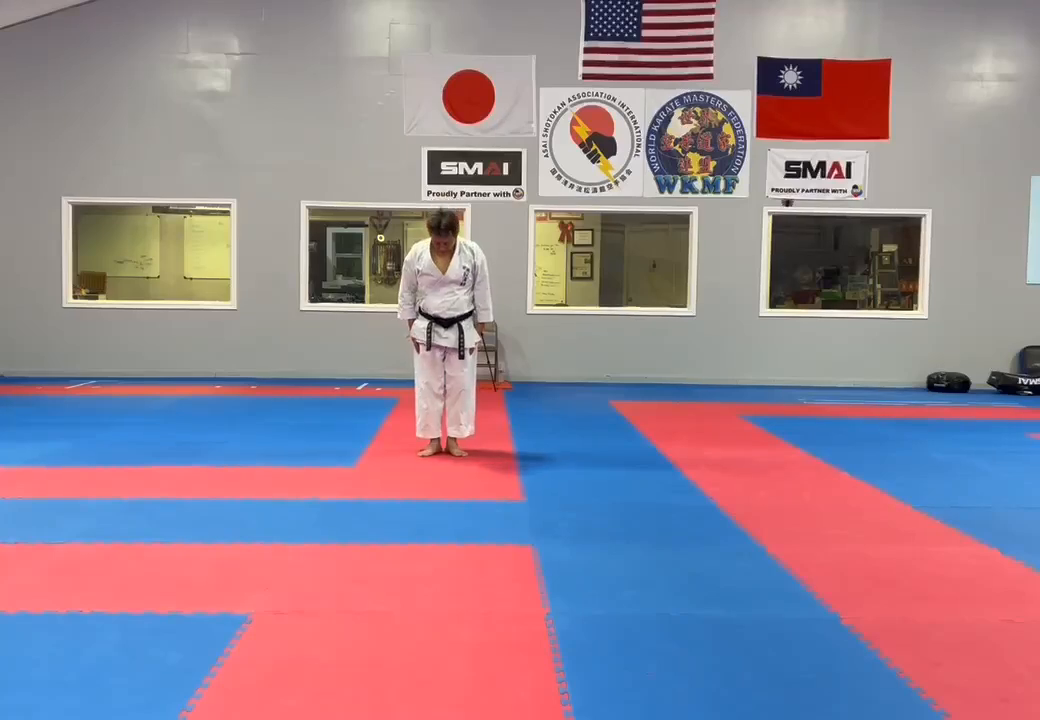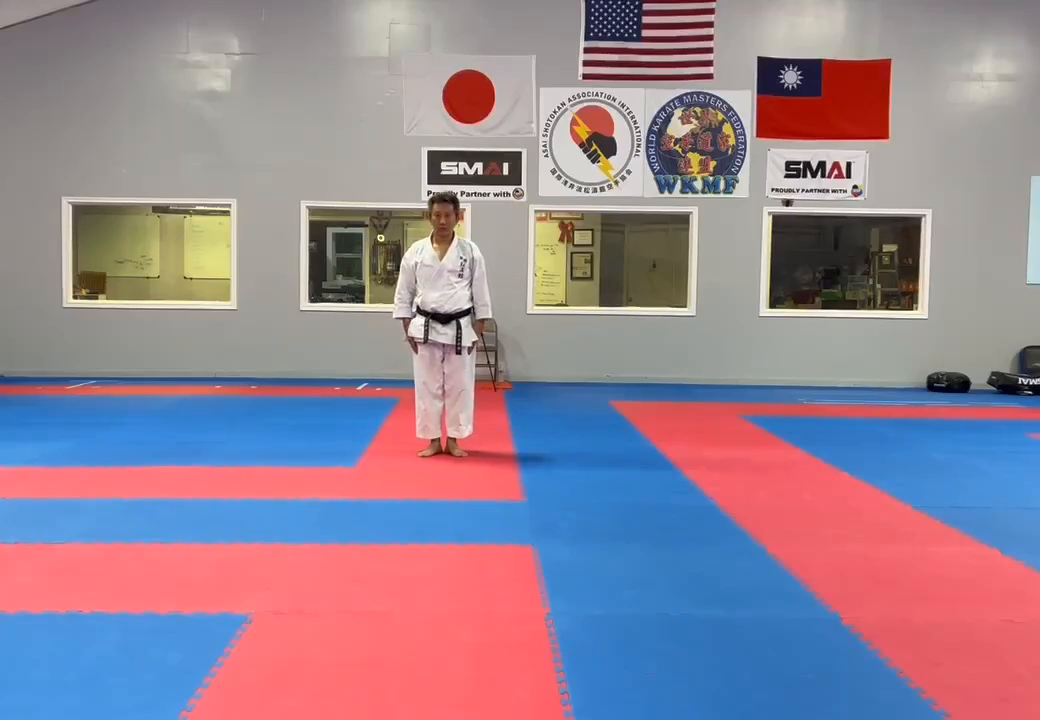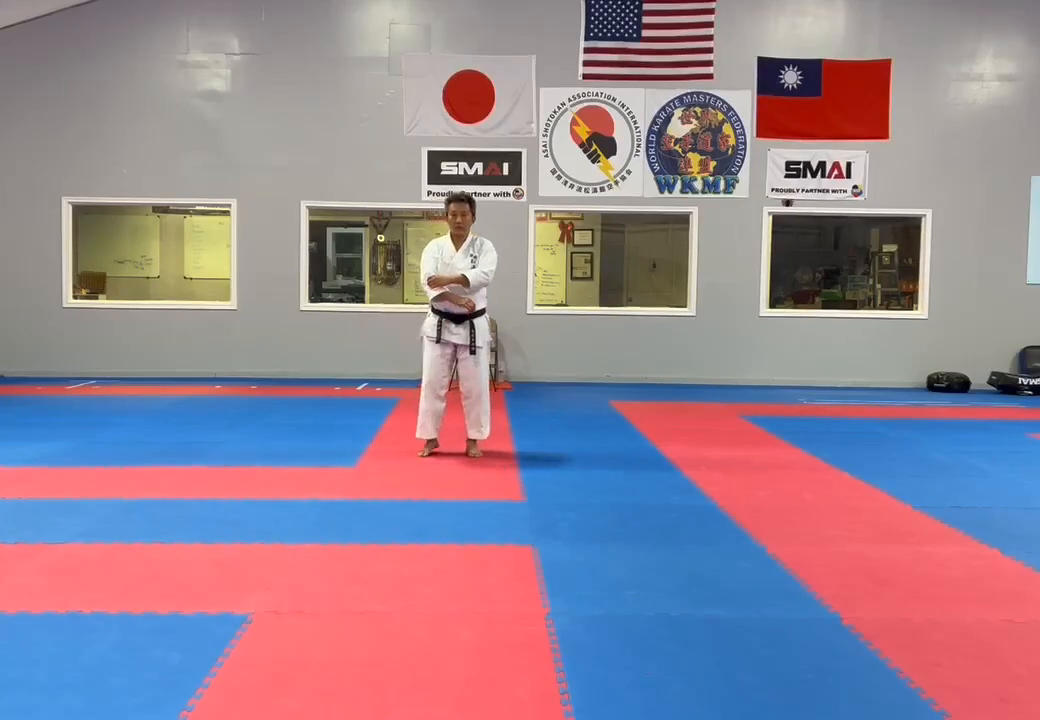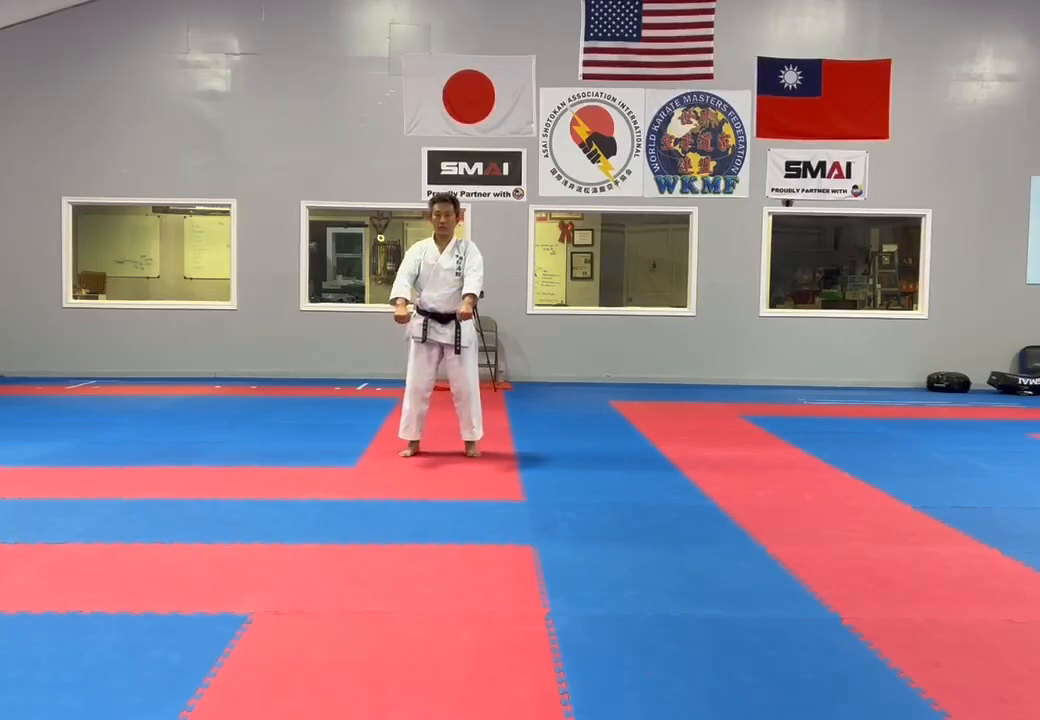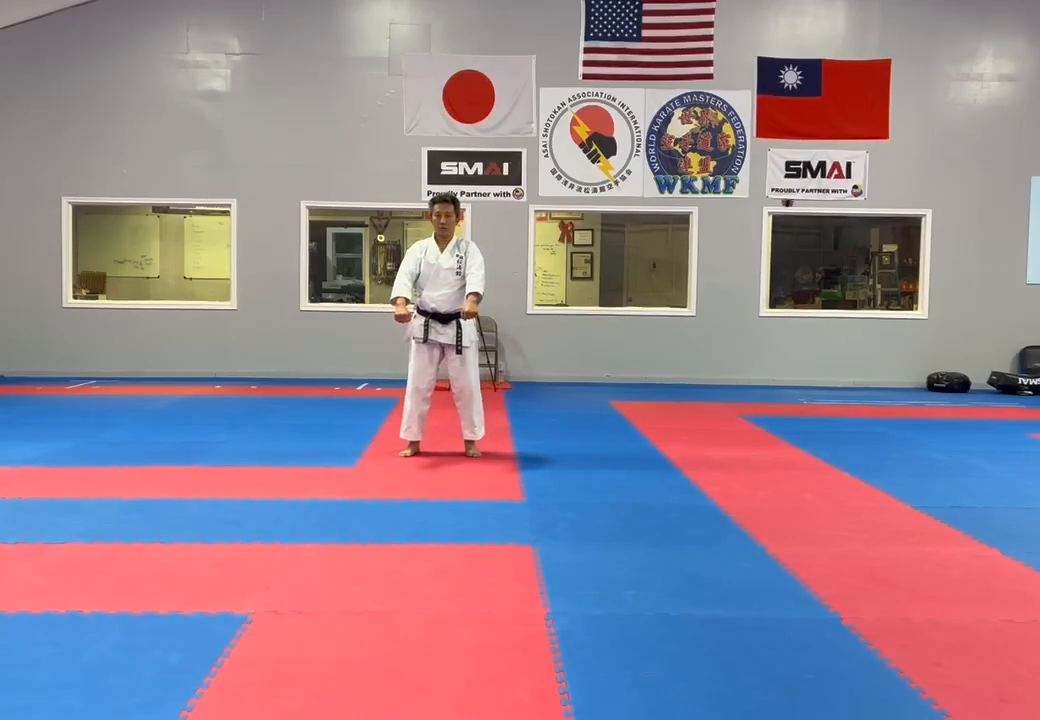
dt=1s
person 1, frame 1
left shoulder: (473, 253)
right shoulder: (416, 254)
left elbow: (482, 294)
right elbow: (407, 293)
left wrist: (479, 331)
right wrist: (412, 328)
left hip: (461, 329)
right hip: (427, 329)
left knee: (461, 385)
right knee: (428, 385)
left ankle: (453, 439)
right ankle: (433, 439)
person 1, frame 2
left shoulder: (470, 251)
right shoulder: (416, 251)
left elbow: (480, 292)
right elbow: (404, 292)
left wrist: (478, 329)
right wrist: (407, 328)
left hip: (460, 327)
right hip: (426, 327)
left knee: (459, 385)
right knee: (427, 385)
left ankle: (454, 440)
right ankle: (433, 440)
person 1, frame 3
left shoulder: (484, 246)
right shoulder: (434, 247)
left elbow: (484, 275)
right elbow: (430, 281)
left wrist: (449, 278)
right wrist: (458, 300)
left hip: (473, 326)
right hip: (440, 325)
left knee: (475, 385)
right knee: (433, 383)
left ankle: (473, 440)
right ankle: (430, 439)
person 1, frame 4
left shoulder: (468, 249)
right shoulder: (418, 250)
left elbow: (474, 278)
right elbow: (404, 278)
left wrist: (468, 304)
right wrist: (401, 305)
left hip: (458, 326)
right hip: (425, 325)
left knee: (465, 386)
right knee: (417, 385)
left ankle: (471, 440)
right ankle: (413, 441)
person 1, frame 5
left shoulder: (469, 249)
right shoulder: (418, 249)
left elbow: (476, 277)
right elbow: (404, 277)
left wrist: (472, 301)
right wrist: (401, 304)
left hip: (459, 326)
right hip: (425, 325)
left knee: (466, 385)
right knee: (418, 384)
left ankle: (471, 440)
right ankle: (414, 441)
